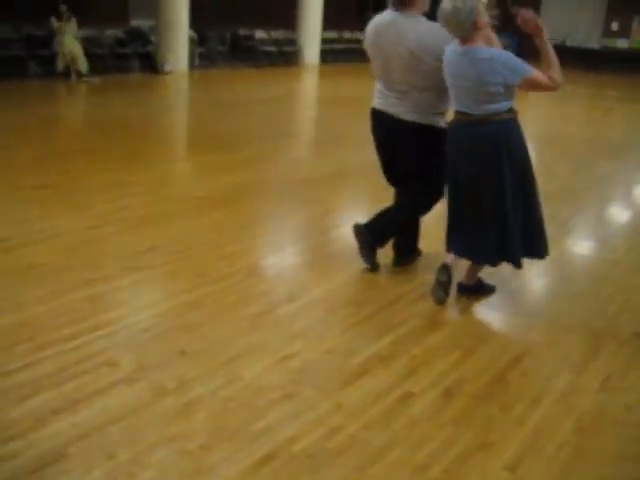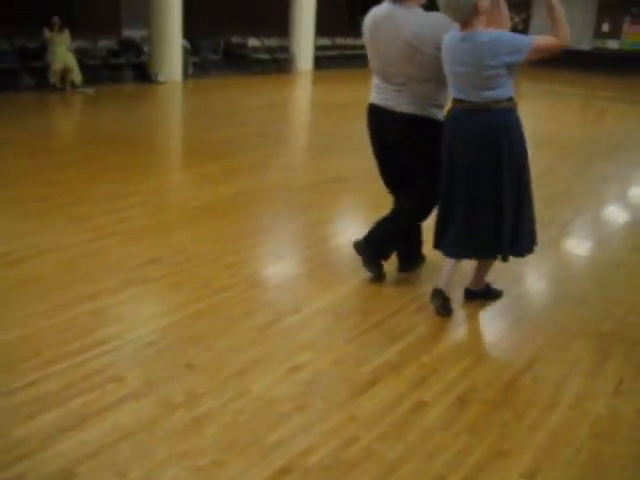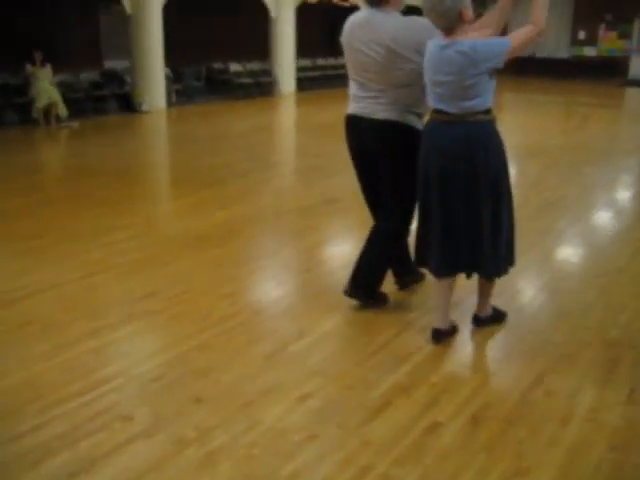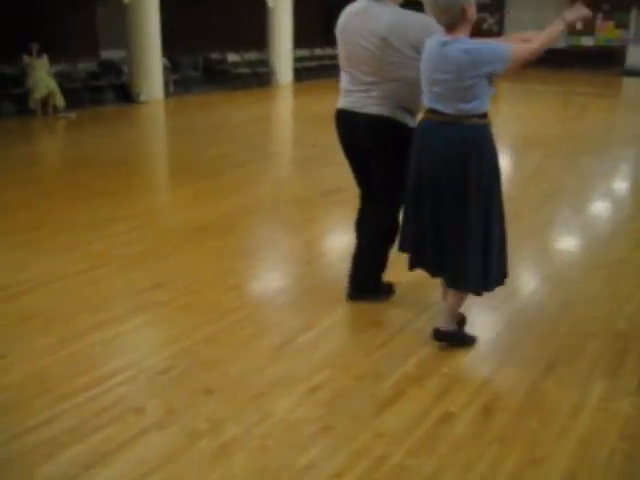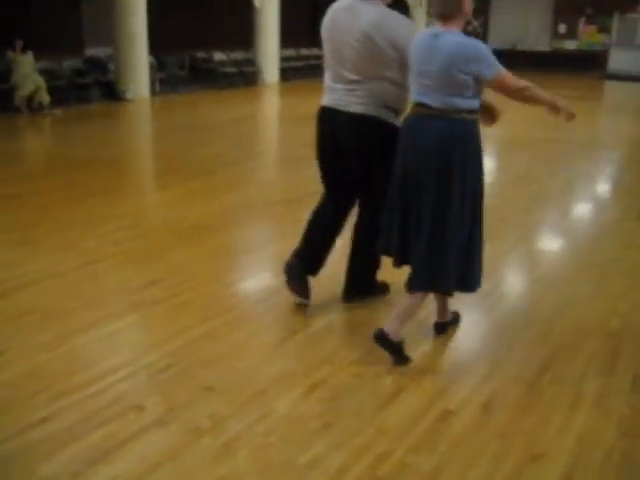
dt=0.2s
person 1, frame 1
left shoulder: (450, 54)
right shoulder: (500, 61)
right elbow: (554, 81)
right wrist: (541, 37)
left hip: (462, 135)
right hip: (498, 139)
left knee: (471, 209)
right knee: (503, 209)
left ankle: (450, 265)
right ankle: (470, 279)
person 1, frame 2
left shoulder: (450, 40)
right shoulder: (500, 44)
right elbow: (561, 40)
left hip: (459, 125)
right hip: (497, 128)
left knee: (462, 208)
right knee: (499, 206)
left ankle: (444, 284)
right ankle: (477, 283)
person 1, frame 3
left shoulder: (433, 48)
right shoulder: (481, 51)
left elbow: (487, 28)
right elbow: (535, 28)
left hip: (438, 139)
right hip: (475, 141)
left knee: (445, 228)
right knee: (483, 225)
left ankle: (442, 320)
right ankle: (483, 310)
person 1, frame 4
left shoulder: (431, 46)
right shoulder: (479, 53)
right elbow: (533, 48)
left wrist: (518, 43)
left hip: (431, 139)
right hip: (467, 145)
left knee: (441, 228)
right knee: (470, 233)
left ankle: (451, 313)
right ankle: (447, 322)
person 1, frame 5
left shoulder: (420, 41)
right shoulder: (470, 48)
right elbow: (515, 88)
left wrist: (476, 105)
right wrist: (555, 104)
left hip: (417, 133)
right hip: (454, 141)
left knee: (424, 229)
right knee: (445, 235)
left ankle: (444, 313)
right ankle: (393, 328)
person 2, frame 1
left shoulder: (375, 25)
right shoulder: (437, 36)
left hip: (383, 117)
right hip: (422, 126)
left knee: (406, 187)
right knee: (428, 190)
left ankle: (405, 249)
right ankle: (374, 232)
person 2, frame 2
right shoulder: (437, 26)
left hip: (380, 114)
right hip: (421, 122)
left knee: (403, 191)
right knee: (425, 193)
left ankle: (408, 254)
right ankle: (375, 244)
person 2, frame 3
left shoulder: (351, 25)
right shoulder: (418, 30)
left hip: (358, 124)
right hip: (399, 130)
left knee: (381, 207)
right knee: (397, 211)
left ankle: (404, 270)
right ankle: (363, 283)
person 2, frame 4
right shoulder: (414, 25)
left hip: (348, 117)
right hip: (391, 125)
left knee: (371, 198)
right knee: (385, 206)
left ankle: (365, 274)
right ankle: (365, 282)
person 2, frame 5
right shoulder: (398, 26)
left hip: (331, 115)
right hip: (376, 125)
left knee: (336, 198)
right knee: (374, 207)
left ankle: (300, 264)
right ankle: (361, 283)
